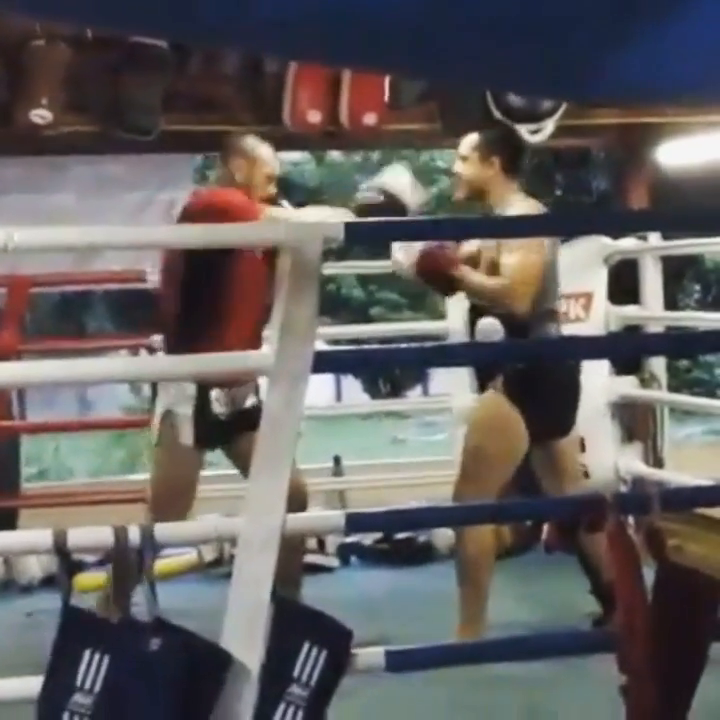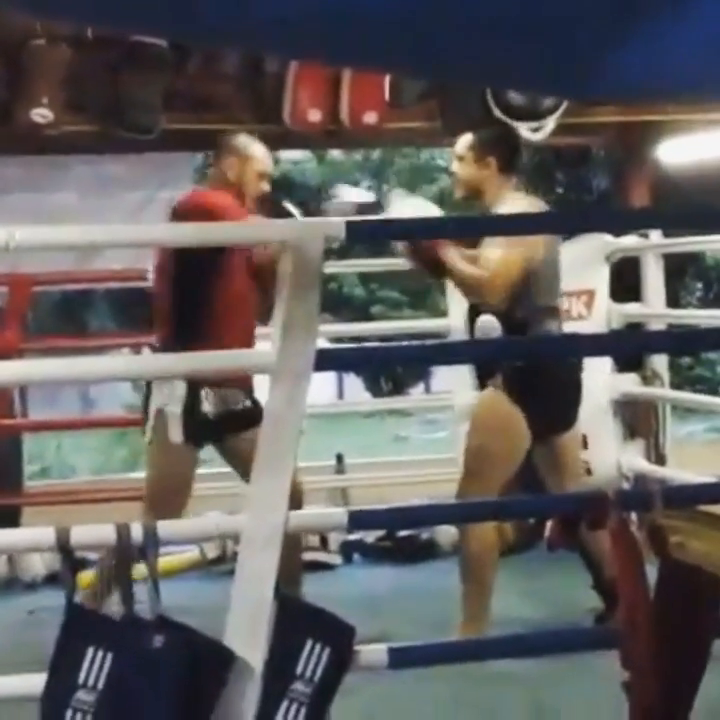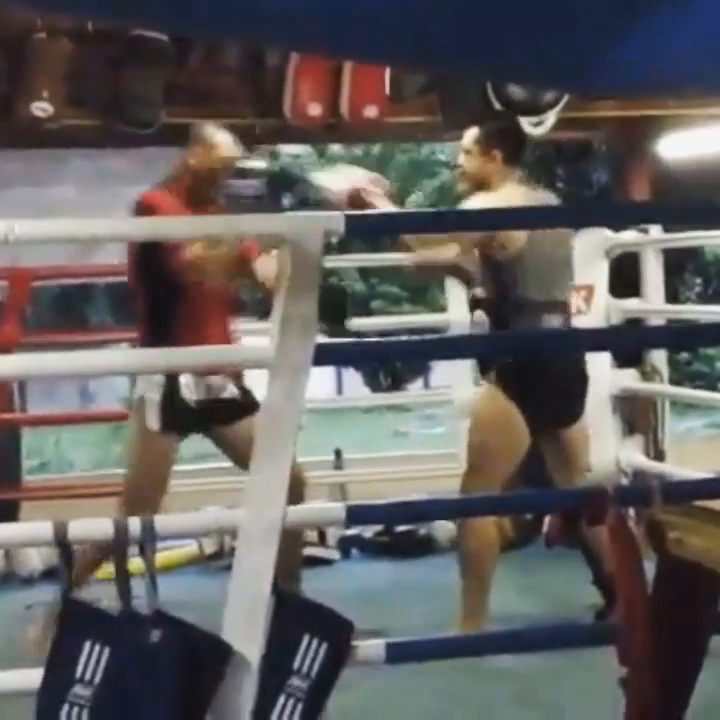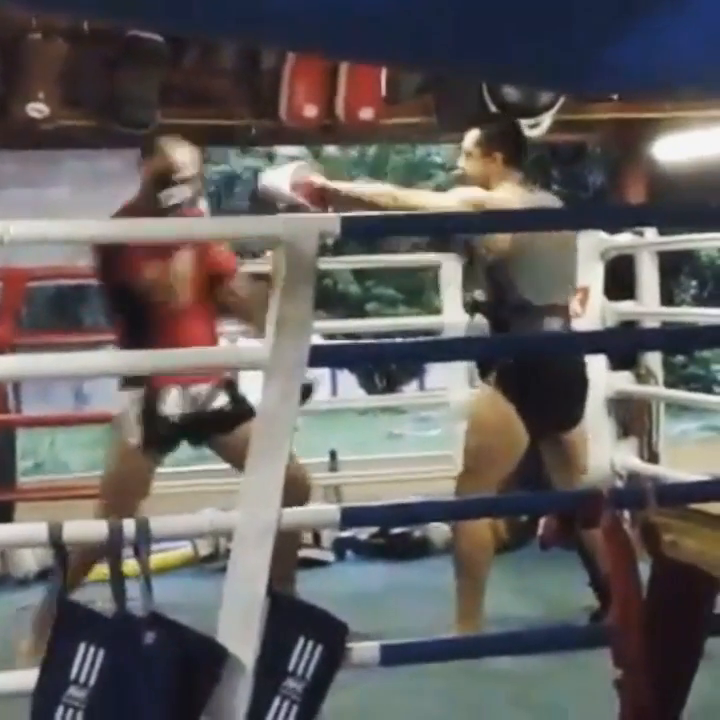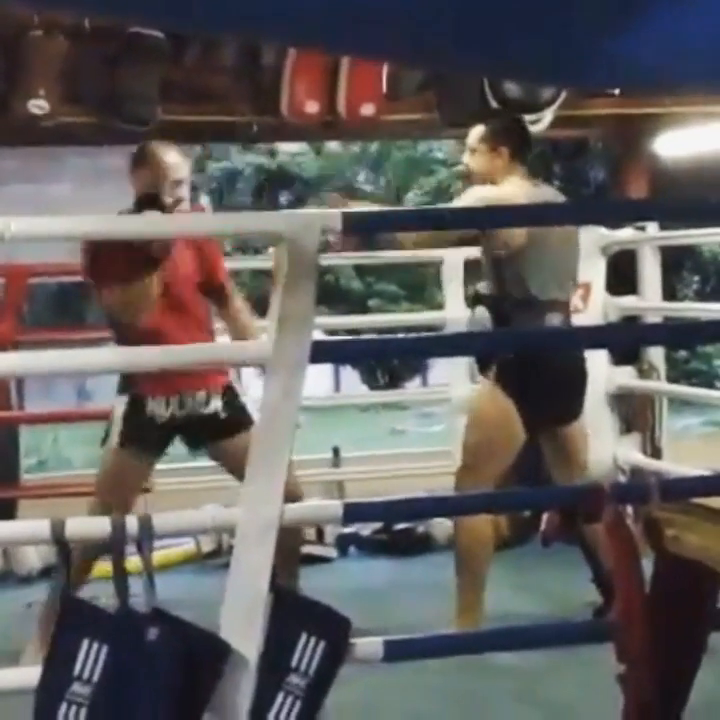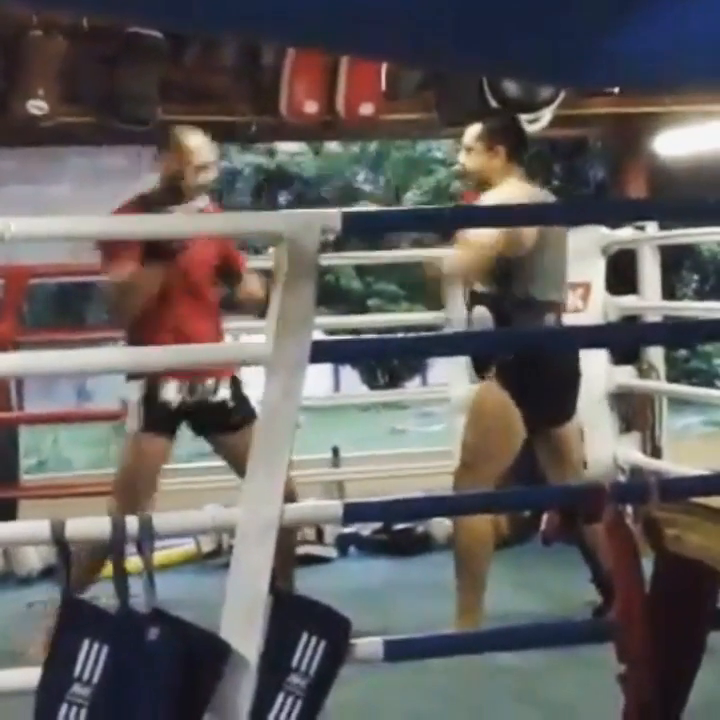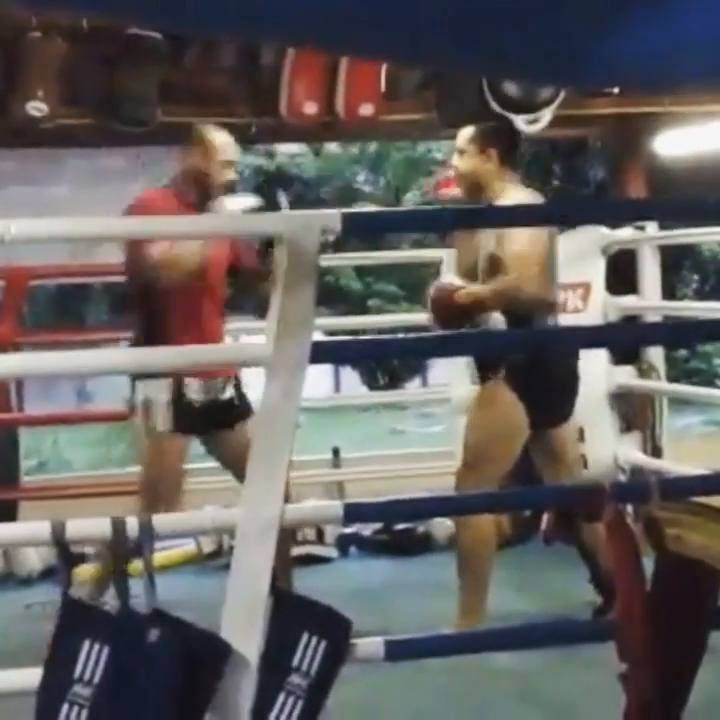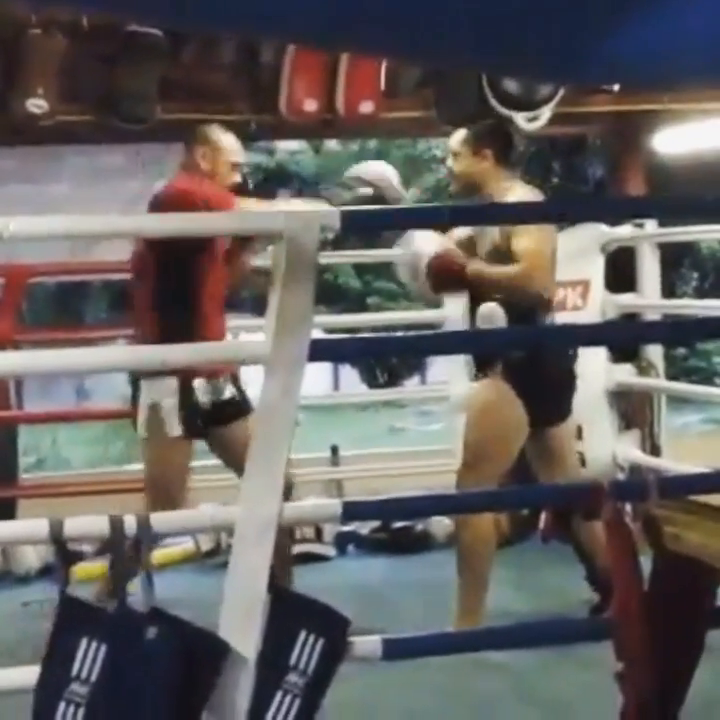
dt=0.1s
person 1, frame 1
left shoulder: (516, 217)
right shoulder: (499, 222)
left elbow: (513, 298)
right elbow: (467, 263)
left wrist: (455, 269)
left hip: (523, 373)
right hip: (552, 367)
left knee: (472, 500)
right knee: (571, 497)
left ankle: (470, 634)
right ankle: (620, 608)
person 1, frame 2
left shoulder: (510, 217)
right shoulder: (513, 213)
left elbow: (489, 291)
right elbow: (483, 278)
left wrist: (441, 252)
right wrist: (435, 251)
left hip: (521, 372)
right hip: (556, 364)
left knee: (476, 500)
right knee: (571, 494)
left ankle: (475, 631)
right ankle: (622, 605)
person 1, frame 3
left shoulder: (495, 205)
right shoulder: (550, 203)
left elbow: (421, 237)
left wrist: (375, 201)
right wrist: (451, 258)
left hip: (524, 363)
right hip: (563, 358)
left knee: (478, 494)
right knee: (579, 489)
left ankle: (471, 626)
right ankle: (622, 601)
person 1, frame 4
left shoulder: (481, 203)
right shoulder: (553, 207)
left elbow: (402, 201)
left wrist: (329, 187)
left hip: (524, 365)
right hip: (564, 358)
left knee: (473, 494)
right knee: (577, 492)
left ankle: (467, 627)
person 1, frame 5
left shoulder: (494, 199)
right shoulder: (556, 201)
left elbow: (416, 232)
left hip: (522, 360)
right hip: (563, 354)
left knee: (473, 489)
right knee: (578, 486)
left ankle: (468, 623)
right ankle: (621, 598)
person 1, frame 6
left shoulder: (502, 201)
right shoulder: (540, 200)
left elbow: (458, 270)
left wrist: (448, 269)
left hip: (517, 360)
right hip: (552, 354)
left knee: (471, 489)
right knee: (573, 486)
left ankle: (468, 624)
person 1, frame 7
left shoulder: (516, 208)
right shoulder: (504, 209)
left elbow: (524, 286)
right elbow: (471, 268)
left wrist: (465, 298)
left hip: (522, 361)
right hip: (550, 356)
left knee: (474, 490)
right knee: (570, 487)
left ankle: (469, 624)
person 1, frame 8
left shoulder: (522, 204)
left elbow: (535, 281)
right elbow: (447, 261)
left wrist: (467, 267)
left hip: (521, 358)
right hip: (544, 355)
left knee: (474, 488)
right knee: (567, 484)
left ankle: (468, 622)
right ankle: (613, 596)
person 2, frame 1
left shoulder: (255, 222)
right shoulder: (212, 204)
right elbow: (304, 224)
left hip: (238, 386)
right hip: (192, 387)
left knee: (292, 499)
right knee: (163, 523)
right ankle: (104, 622)
person 2, frame 2
left shoulder: (236, 218)
right shoulder: (202, 208)
left elbow: (264, 300)
right elbow: (271, 254)
left hip: (232, 389)
right hip: (185, 388)
left knee: (287, 499)
right knee: (158, 526)
person 2, frame 3
left shoulder: (211, 213)
right shoulder: (156, 207)
left elbow: (266, 272)
right elbow: (205, 274)
left hip: (219, 376)
right hip: (168, 378)
left knee: (290, 482)
right knee: (134, 515)
person 2, frame 4
left shoulder: (194, 225)
left elbow: (235, 290)
right elbow: (172, 298)
left hip: (212, 386)
right hip: (154, 393)
left knee: (293, 487)
right knee: (110, 525)
right ankle: (45, 630)
person 2, frame 5
left shoulder: (196, 233)
right shoulder: (108, 241)
left elbow: (227, 300)
right elbow: (132, 322)
right wrist: (152, 254)
left hip: (209, 391)
right hip: (147, 398)
left knee: (285, 497)
right knee: (104, 521)
right ankle: (50, 626)
person 2, frame 6
left shoulder: (211, 219)
right shoulder: (128, 220)
left elbow: (244, 286)
right elbow: (124, 305)
left wrist: (268, 293)
right wrist: (166, 240)
left hip: (216, 381)
right hip: (158, 383)
left knee: (279, 493)
right knee: (127, 512)
person 2, frame 7
right shoulder: (151, 207)
left elbow: (256, 276)
right elbow: (166, 269)
left hip: (217, 378)
right hip: (168, 379)
right knee: (160, 513)
person 2, frame 8
left shoulder: (206, 207)
right shoulder: (180, 196)
left elbow: (228, 270)
right elbow: (266, 215)
left hip: (213, 376)
right hip: (171, 379)
right knee: (163, 516)
